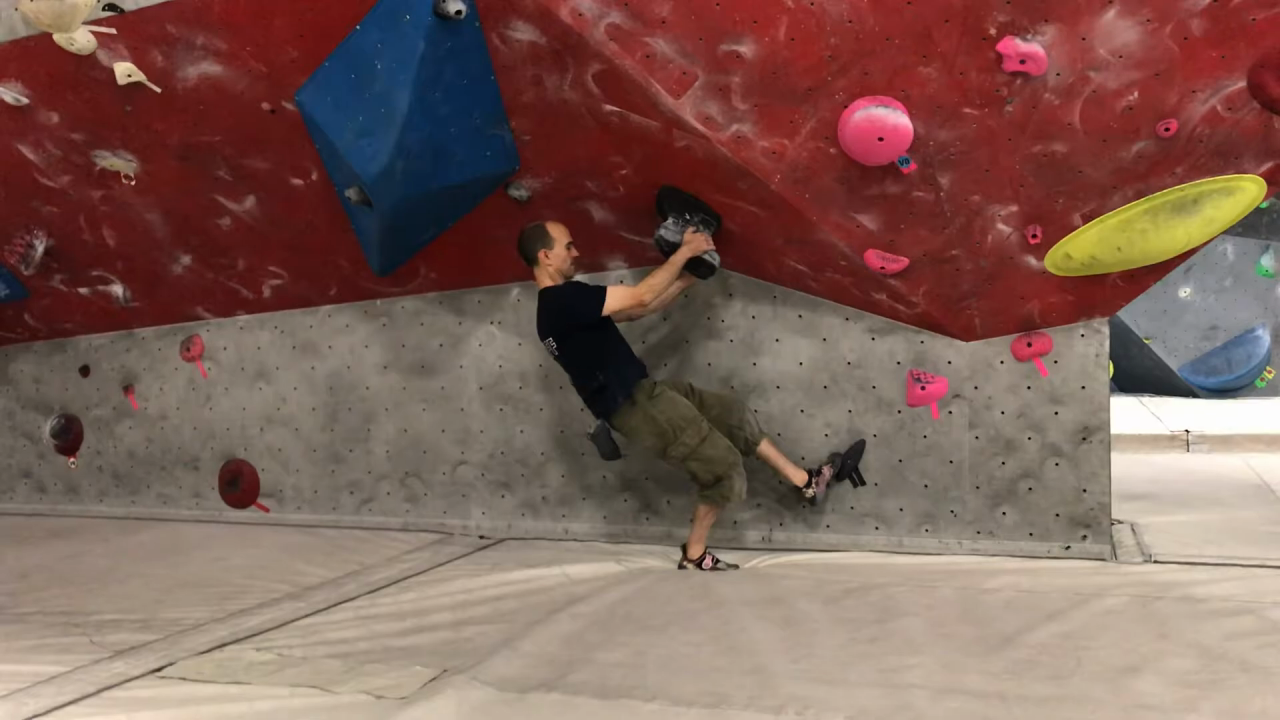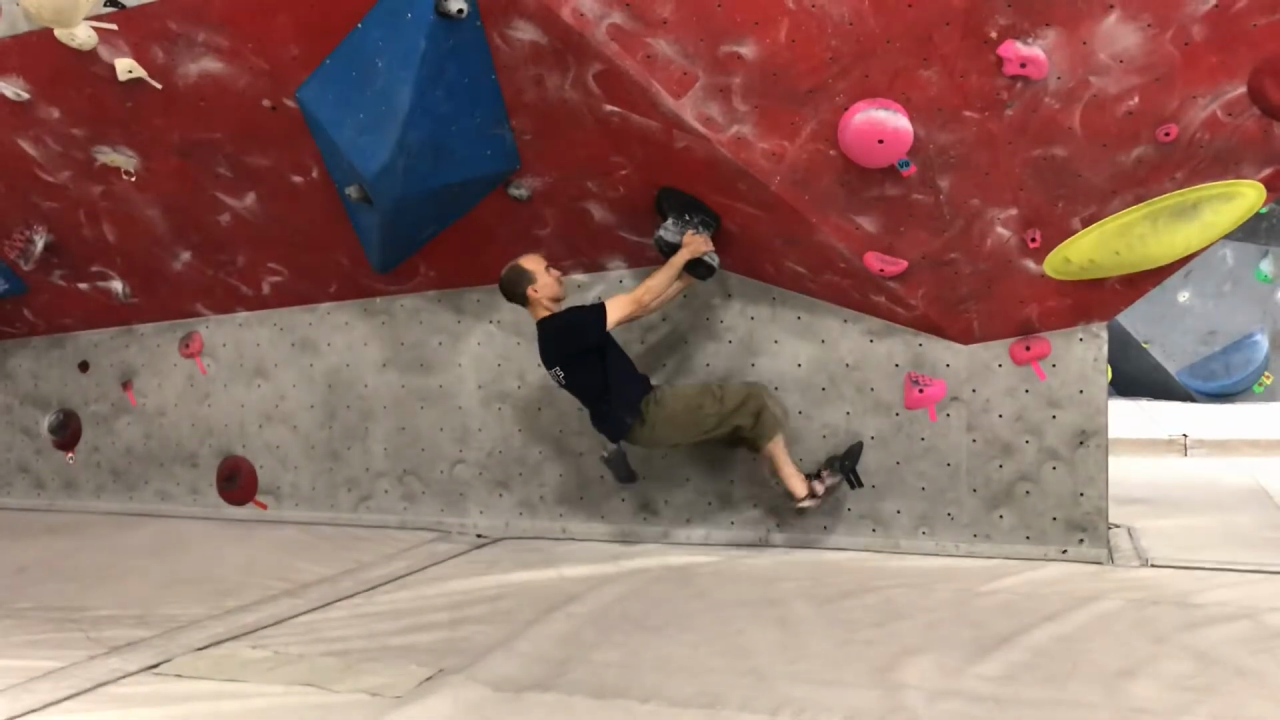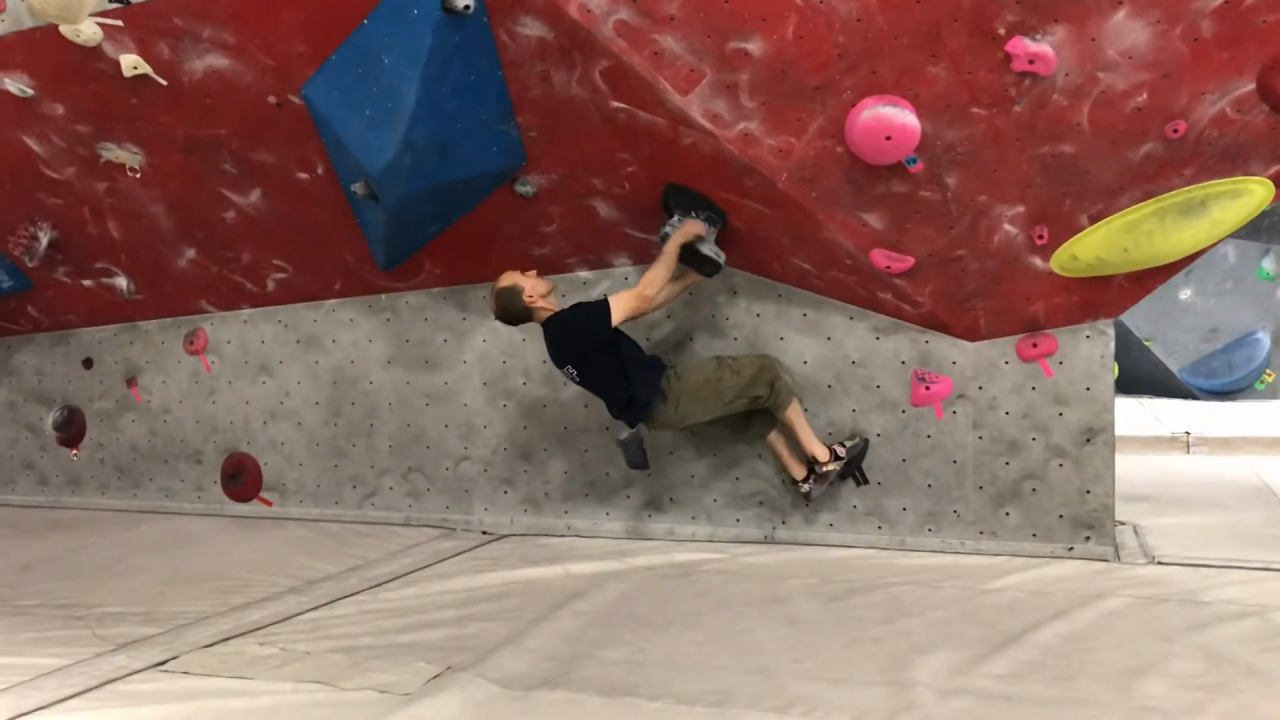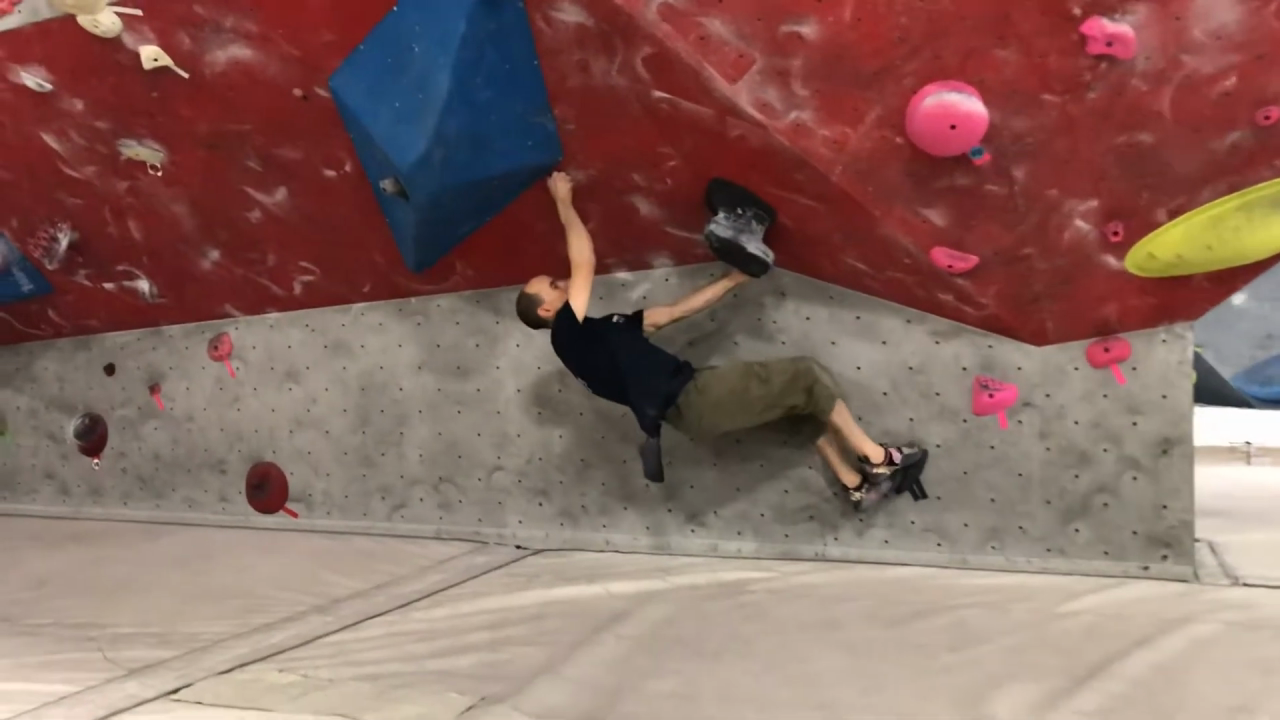
dt=0.7s
person 1, frame 1
left shoulder: (561, 305)
right shoulder: (563, 299)
left elbow: (634, 311)
right elbow: (640, 298)
left wrist: (688, 277)
right wrist: (685, 251)
left hip: (641, 392)
right hip: (634, 404)
left knee: (735, 415)
right knee: (723, 466)
left ankle: (806, 482)
right ankle: (694, 554)
person 1, frame 2
left shoulder: (561, 331)
right shoulder: (564, 328)
left elbow: (637, 307)
right elbow: (638, 302)
left wrist: (688, 276)
right wrist: (685, 253)
left hip: (642, 415)
right hip: (644, 419)
left knee: (745, 411)
right knee: (755, 401)
left ankle: (802, 485)
right ankle: (802, 489)
person 1, frame 3
left shoulder: (565, 330)
right shoulder: (572, 324)
left elbow: (635, 305)
right elbow: (642, 297)
left wrist: (689, 278)
right wrist: (677, 239)
left hip: (654, 403)
right hip: (663, 396)
left knee: (757, 395)
right knee: (767, 373)
left ankle: (802, 475)
right ankle: (820, 455)
person 1, frame 4
left shoulder: (605, 328)
right shoulder: (568, 335)
left elbow: (672, 312)
right elbow: (585, 263)
left wrist: (733, 279)
right wrist: (564, 202)
left hip: (694, 396)
right hip: (694, 404)
left knee: (802, 396)
right knee: (805, 375)
left ankle: (857, 485)
right ankle: (875, 457)
